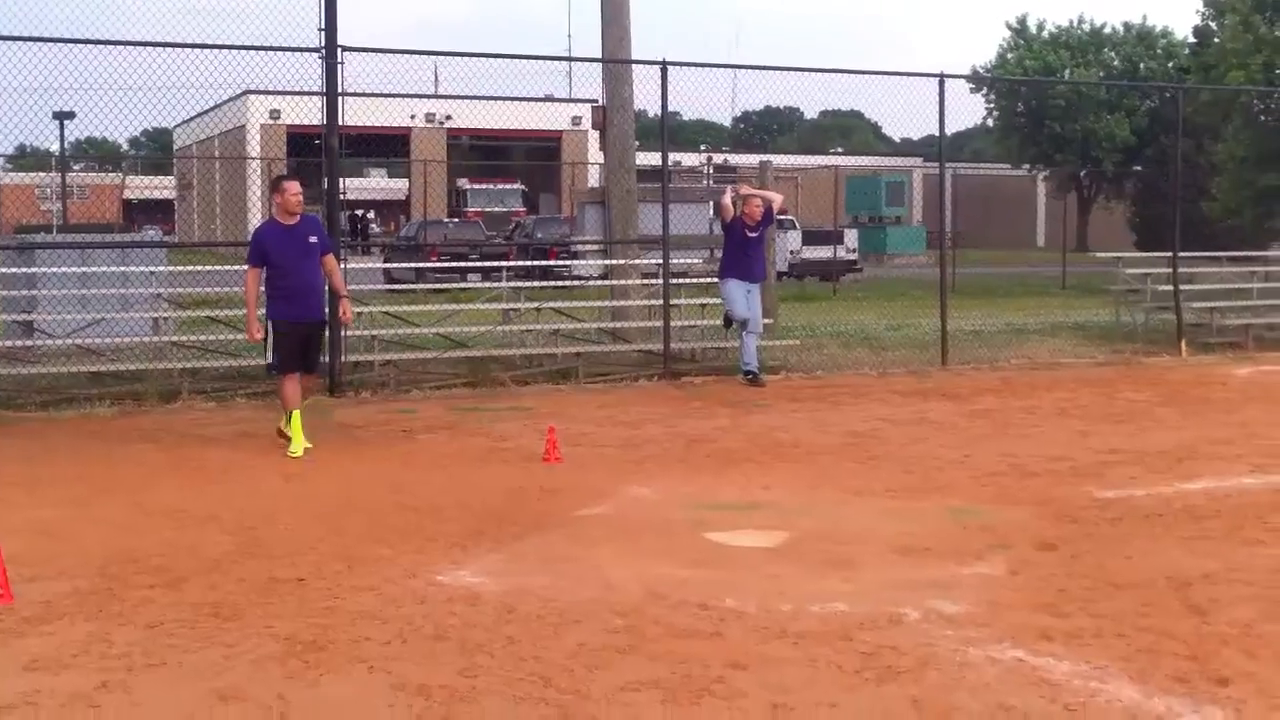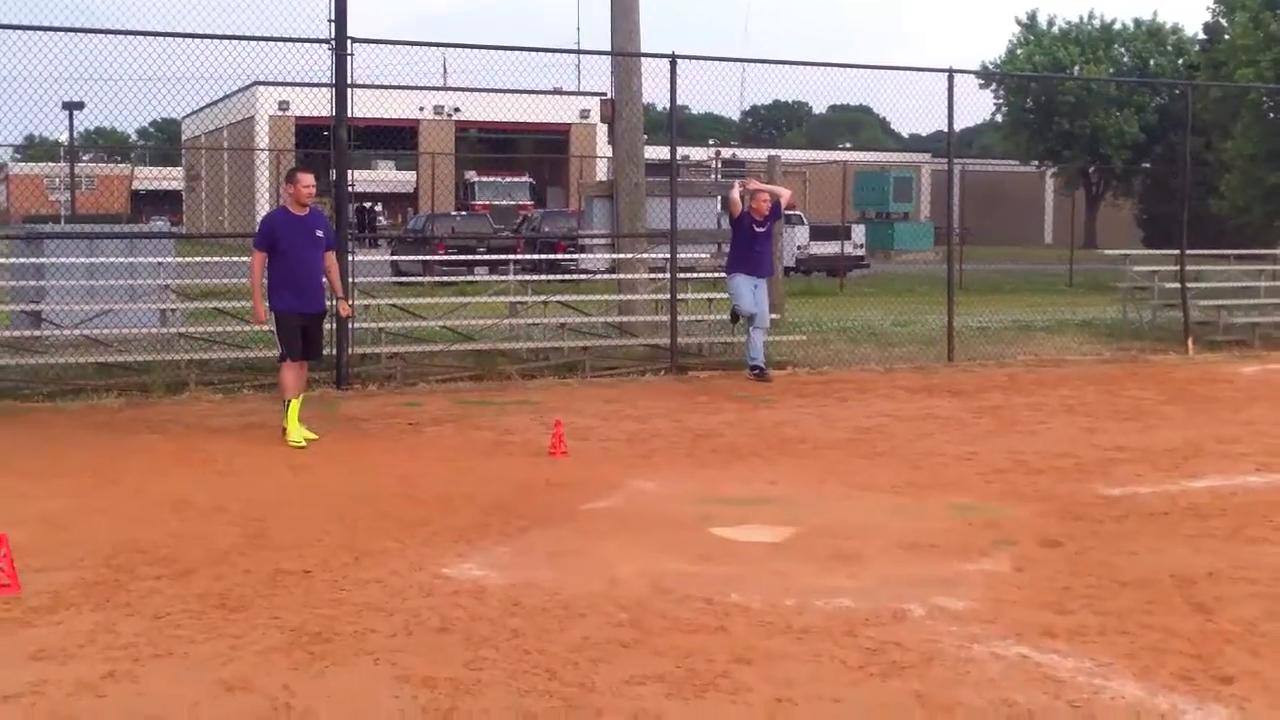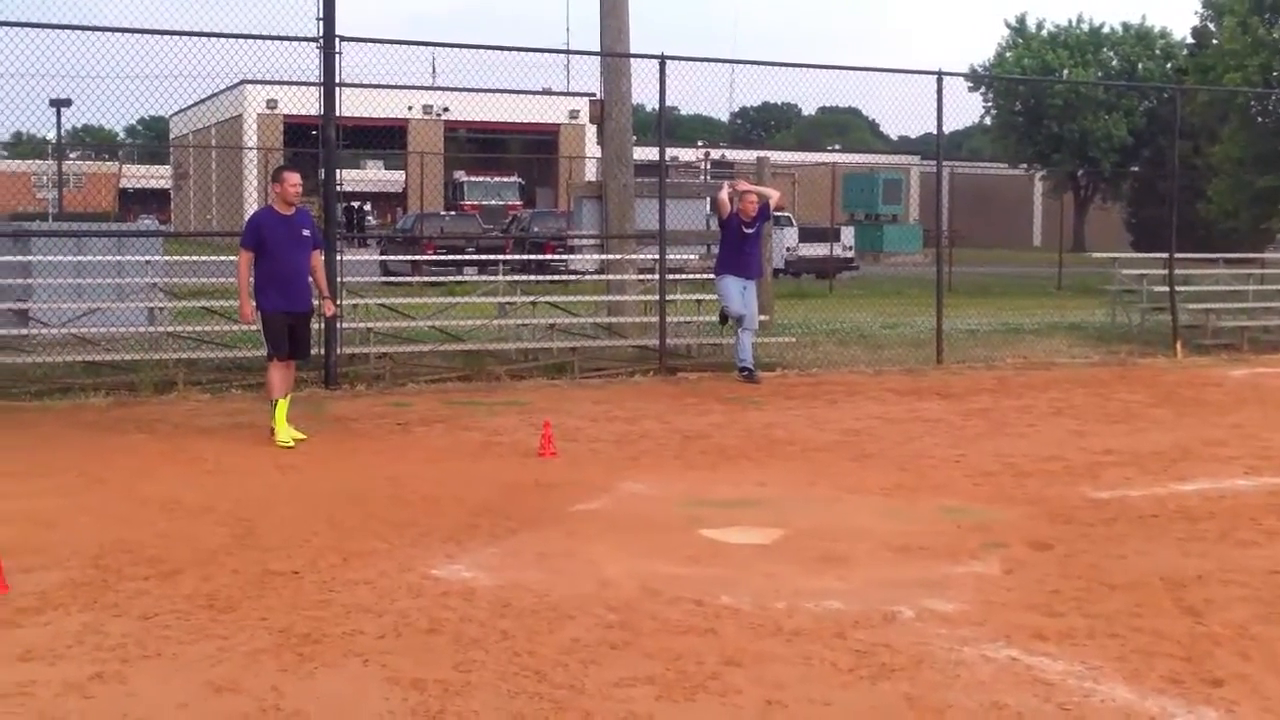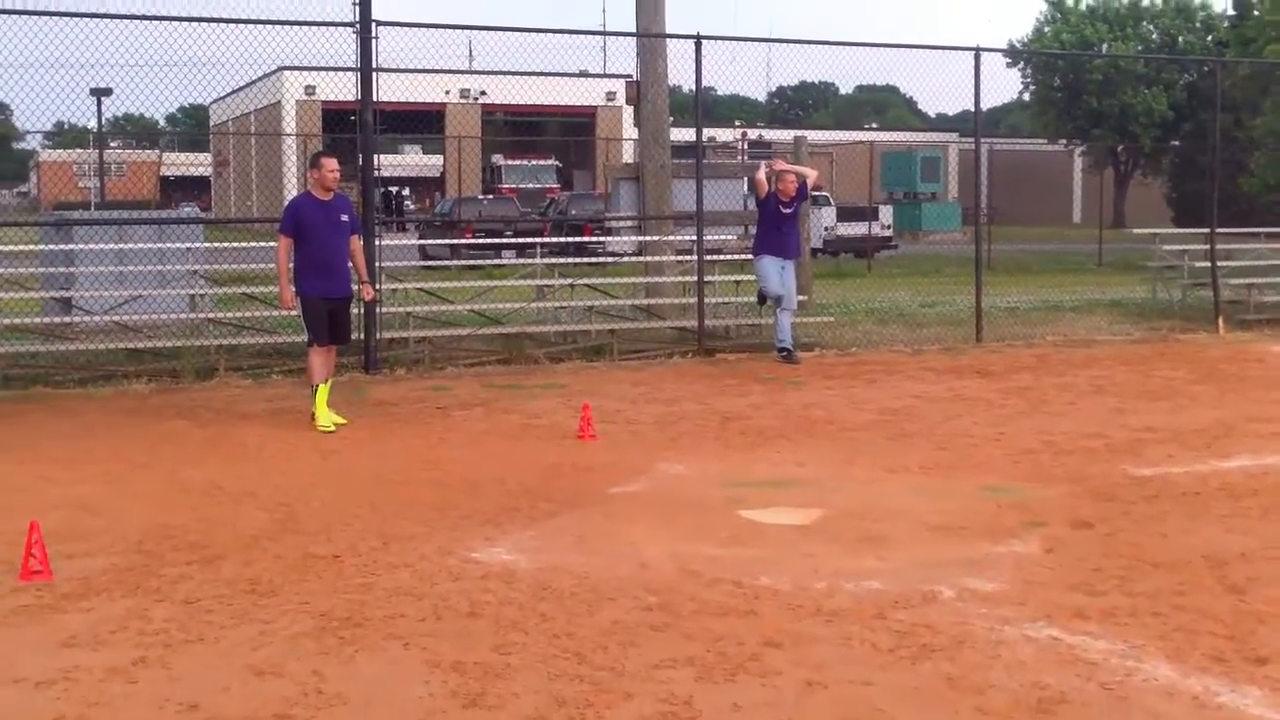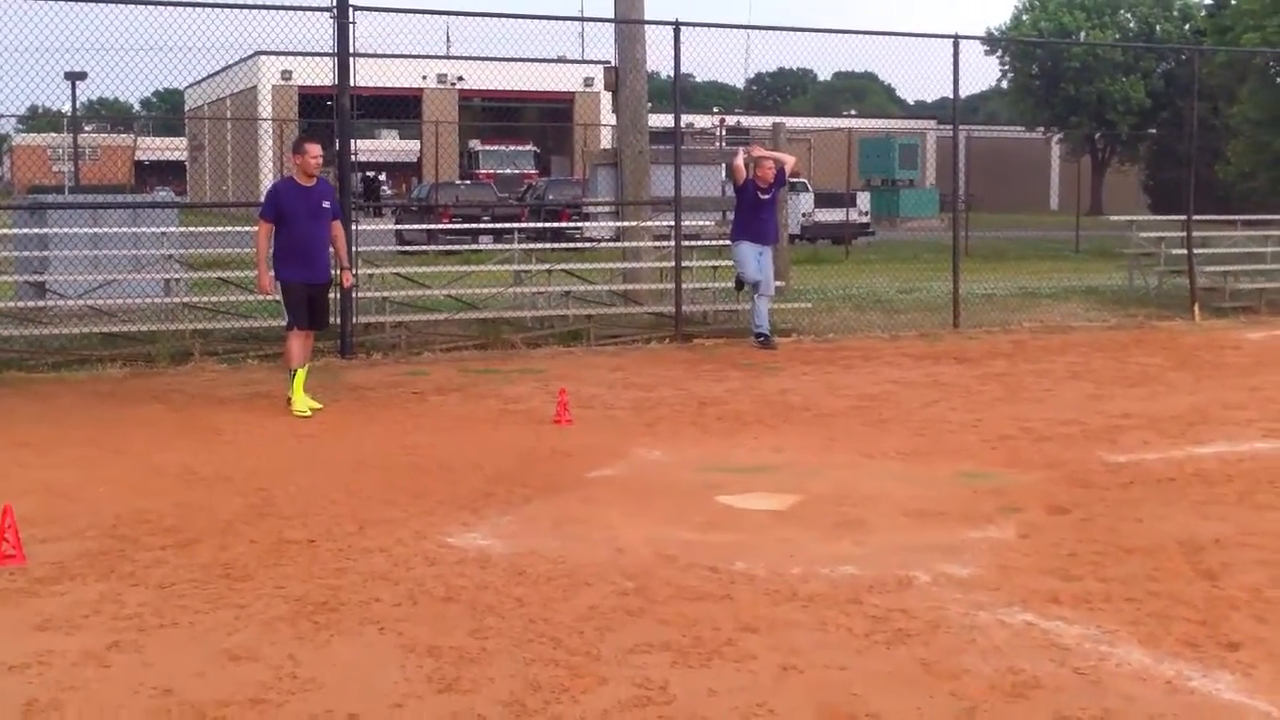
dt=1s
person 1, frame 1
left shoulder: (314, 225)
right shoulder: (264, 234)
left elbow: (329, 263)
right elbow: (253, 276)
left wrist: (343, 297)
right wrist: (252, 318)
left hip: (315, 316)
right hip: (283, 318)
left knee: (308, 373)
right knee: (288, 374)
left ankle: (287, 423)
right ankle: (296, 434)
person 1, frame 2
left shoulder: (321, 220)
right shoulder: (273, 221)
left elbow: (330, 261)
right elbow: (258, 261)
left wrist: (340, 297)
right wrist: (258, 301)
left hip: (315, 306)
right hip: (286, 306)
left knee: (304, 361)
right knee: (290, 360)
left ankle: (294, 419)
right ankle: (291, 424)
person 1, frame 3
left shoulder: (306, 219)
right shoulder: (260, 220)
left elbow: (315, 261)
right elbow: (245, 261)
left wrist: (325, 296)
right wrist: (245, 300)
left hip: (302, 305)
right hip: (272, 306)
left knee: (291, 361)
right knee: (278, 360)
left ankle: (283, 420)
right ankle: (278, 423)
person 1, frame 4
left shoulder: (345, 204)
right shoulder: (298, 206)
left elbow: (354, 245)
right elbow: (284, 247)
left wrist: (364, 280)
right wrist: (284, 286)
left hip: (341, 290)
right hip: (312, 291)
left knee: (332, 346)
right knee: (318, 346)
left ankle: (323, 405)
right ankle: (319, 408)
person 1, frame 5
left shoulder: (327, 190)
right shoulder: (280, 190)
left elbow: (336, 230)
right elbow: (263, 232)
left wrist: (345, 266)
right wrist: (263, 271)
left hip: (321, 276)
right hip: (291, 276)
left knee: (310, 331)
right knee: (297, 330)
left ankle: (299, 390)
right ankle: (295, 393)
person 2, frame 1
left shoulder: (762, 223)
right shoulder: (734, 224)
left elbow: (778, 199)
right elbow: (725, 204)
left wrist: (751, 191)
right wrist: (729, 192)
left hip: (754, 283)
right hip: (732, 280)
left knee: (753, 328)
right knee: (741, 315)
left ankle: (750, 371)
right ankle: (731, 314)
person 2, frame 2
left shoulder: (770, 217)
right shoulder: (742, 218)
left elbow: (787, 194)
right elbow: (733, 198)
left wrist: (760, 186)
right wrist: (737, 187)
left hip: (761, 277)
right hip: (739, 274)
left knee: (760, 323)
right knee: (748, 309)
left ankle: (756, 366)
right ankle: (737, 310)
person 2, frame 3
left shoulder: (759, 218)
right shoulder: (731, 219)
left elbow: (775, 195)
right elbow: (721, 199)
left wrist: (749, 187)
right wrist: (726, 188)
left hip: (750, 279)
right hip: (728, 276)
left knee: (749, 325)
right knee: (737, 311)
left ankle: (745, 367)
right ankle: (726, 311)
person 2, frame 4
left shoulder: (796, 198)
right shoulder: (768, 199)
left elbow: (813, 174)
right elbow: (759, 179)
left wrist: (786, 167)
right wrist: (763, 167)
left hip: (788, 259)
right hip: (766, 256)
left knee: (787, 305)
right knee: (775, 291)
left ankle: (784, 348)
right ankle: (765, 291)
person 2, frame 5
left shoulder: (775, 184)
right shoulder: (746, 186)
left elbow: (791, 160)
right elbow: (737, 165)
left wrist: (764, 153)
right wrist: (741, 153)
left hip: (766, 245)
right hip: (744, 242)
left knee: (765, 290)
right knee: (753, 277)
left ankle: (761, 333)
right ankle: (742, 277)
